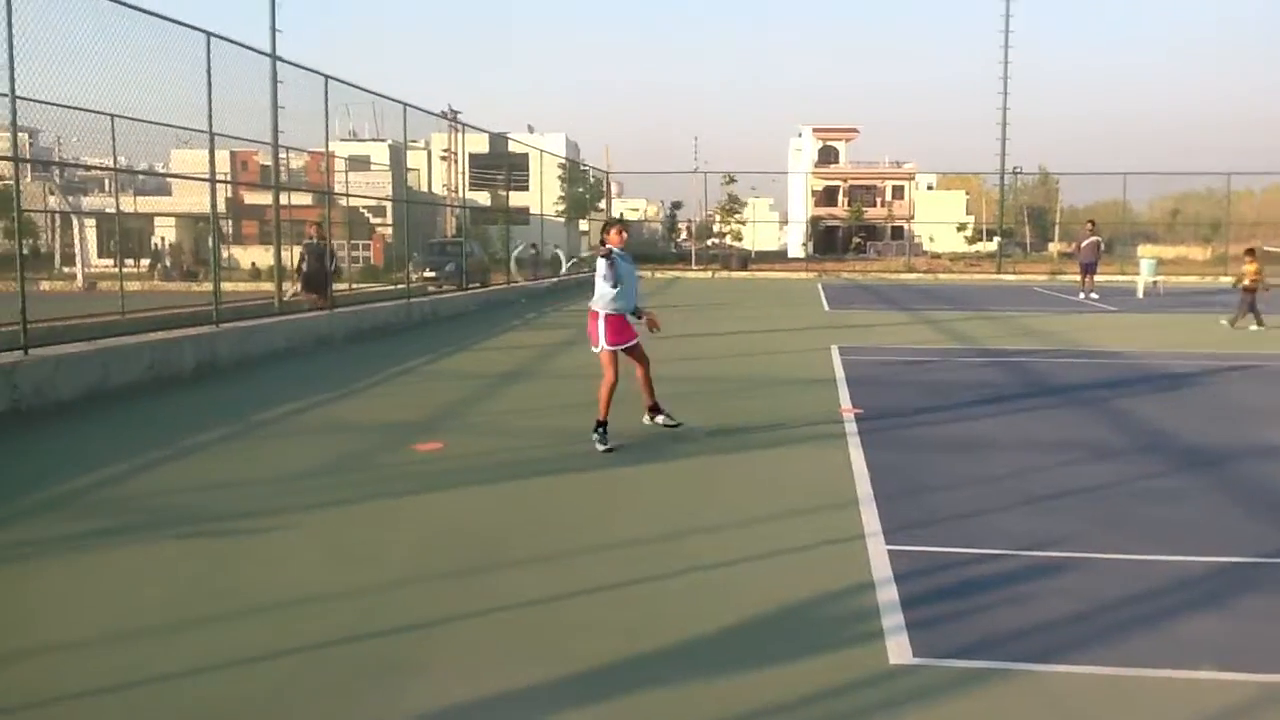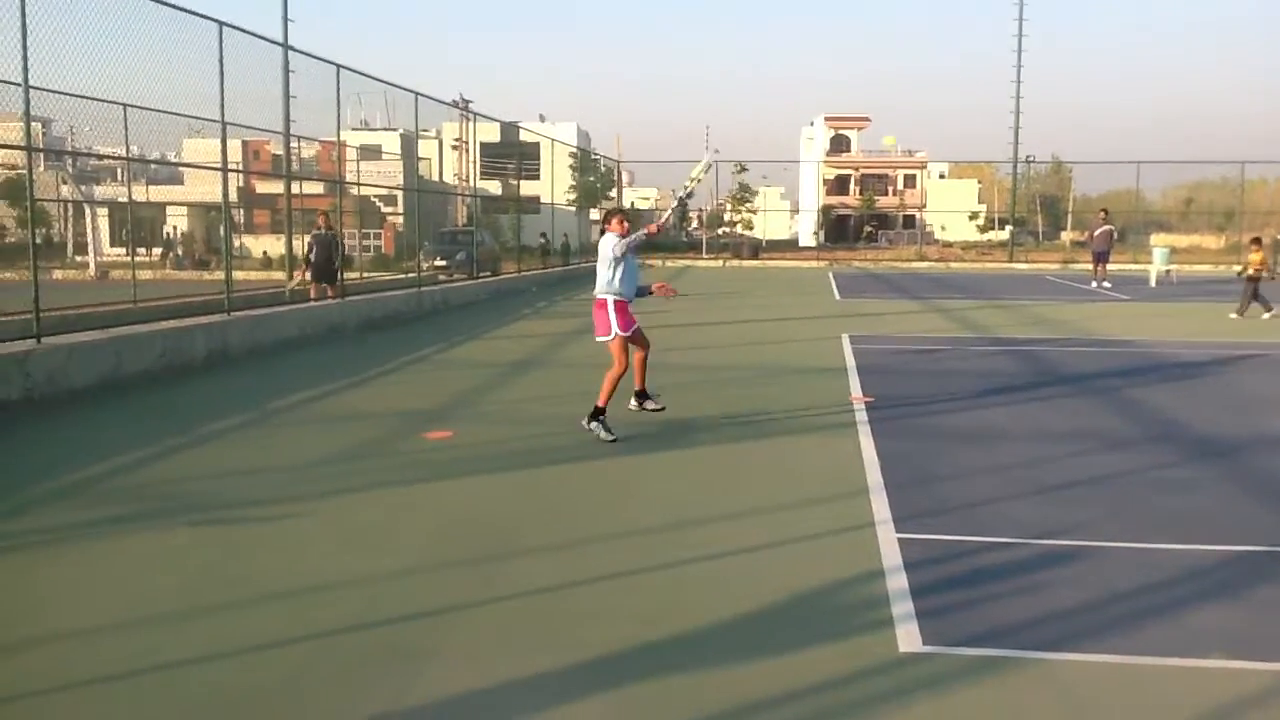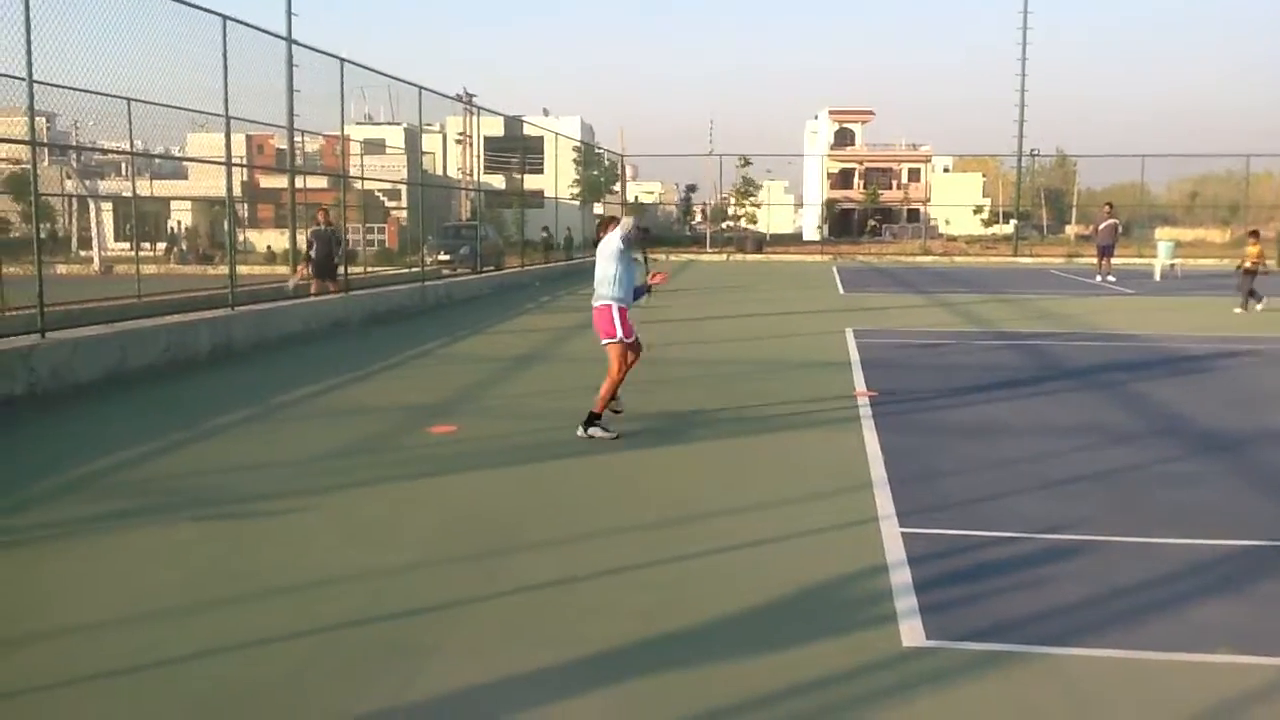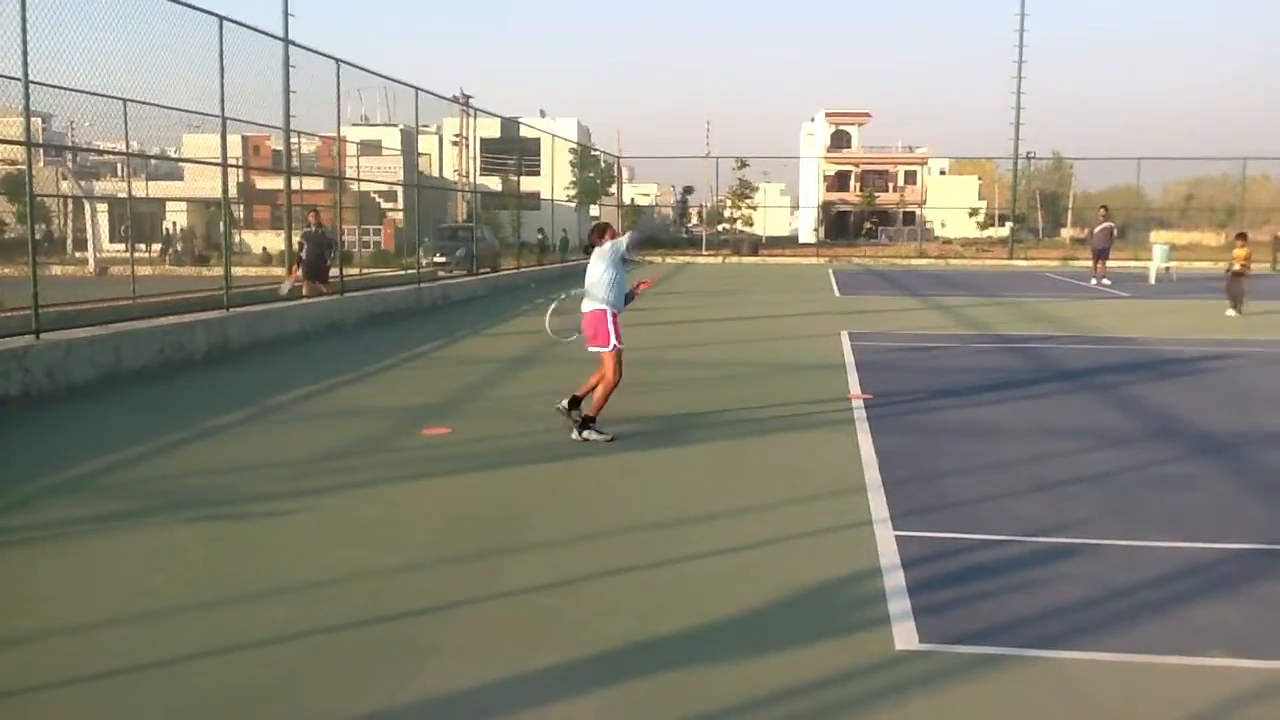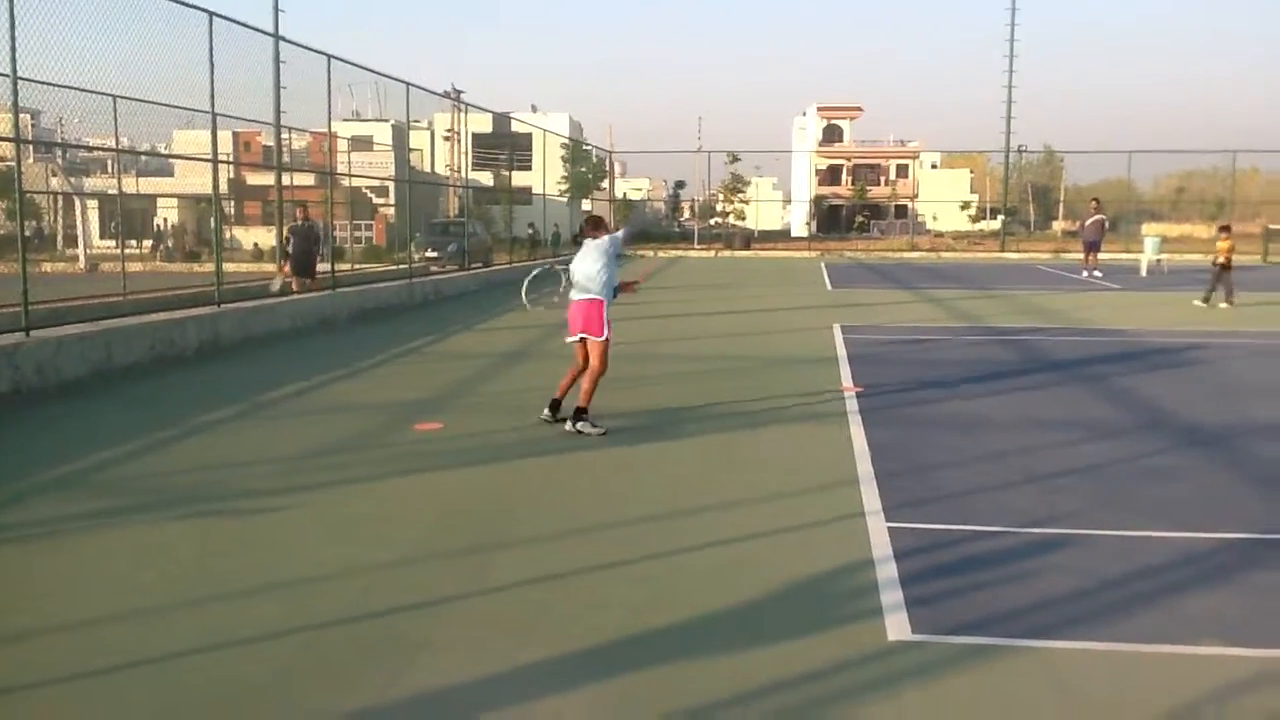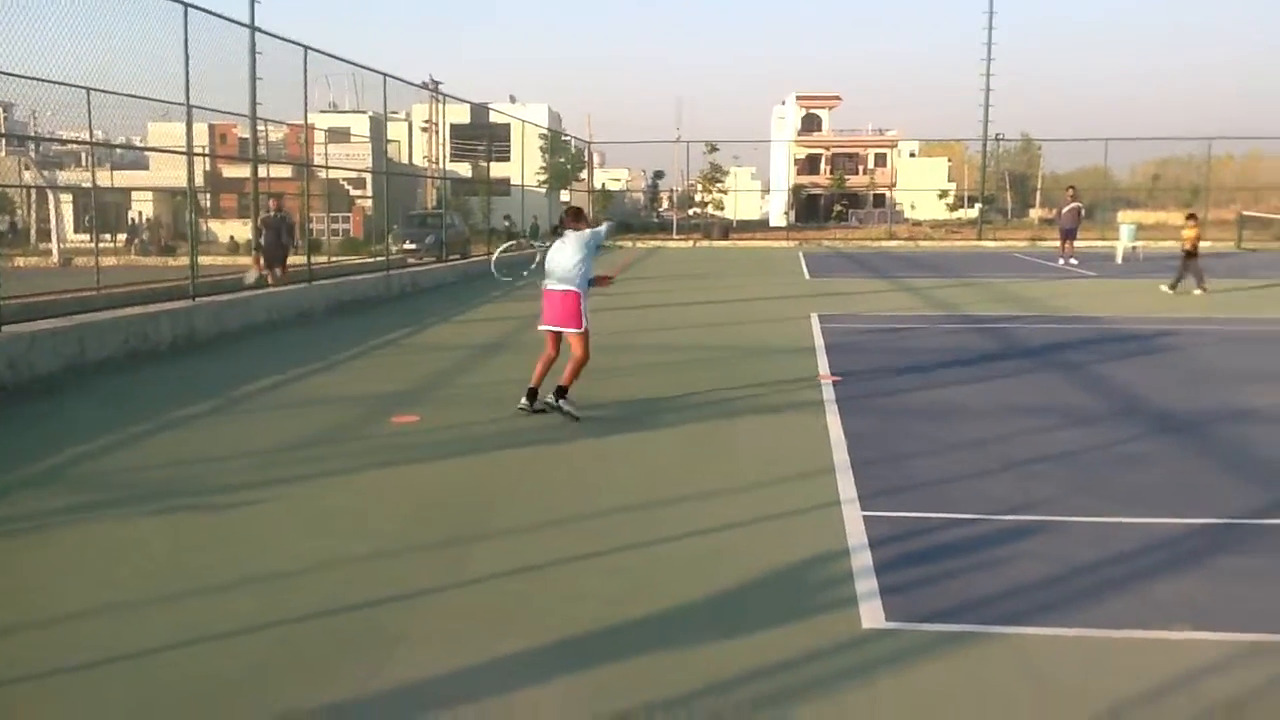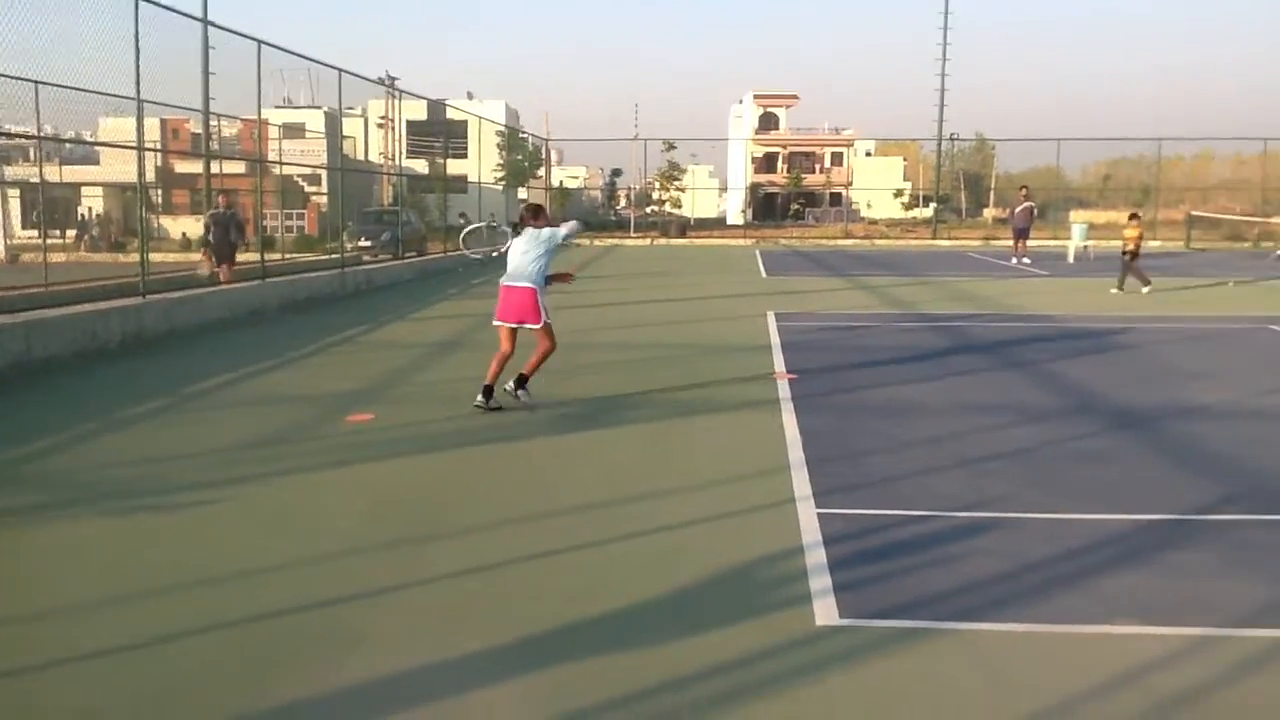
dt=0.1s
person 1, frame 1
left shoulder: (626, 262)
right shoulder: (606, 257)
right elbow: (611, 281)
left wrist: (643, 314)
right wrist: (604, 257)
left hip: (620, 318)
right hip: (604, 318)
left knee: (643, 362)
right knee: (611, 375)
left ankle: (653, 411)
right ankle: (601, 427)
person 1, frame 2
left shoulder: (627, 253)
right shoulder: (607, 242)
right elbow: (619, 249)
left wrist: (651, 289)
right wrist: (645, 232)
left hip: (620, 306)
right hip: (609, 306)
left knee: (643, 345)
right knee: (620, 364)
left ankle: (640, 397)
right ankle: (596, 417)
person 1, frame 3
left shoulder: (619, 257)
right shoulder: (607, 245)
left elbow: (630, 295)
right elbow: (627, 224)
left wrist: (648, 283)
right wrist: (627, 223)
left hip: (613, 310)
right hip: (610, 311)
left knee: (636, 350)
right knee: (617, 370)
left ankle: (609, 396)
right ankle: (590, 423)
person 1, frame 4
left shoulder: (601, 264)
right shoulder: (609, 249)
right elbow: (631, 237)
left wrist: (633, 291)
right wrist: (615, 239)
left hip: (594, 316)
right hip: (602, 317)
left knee: (608, 369)
right knee: (613, 376)
left ankle: (573, 402)
right ankle: (585, 426)
person 1, frame 5
left shoulder: (578, 258)
right shoulder: (606, 244)
right elbow: (624, 233)
left wrist: (618, 288)
left hip: (577, 306)
right hip: (594, 306)
left knee: (582, 363)
right knee: (598, 366)
left ankle: (553, 408)
right ankle: (578, 418)
person 1, frame 6
left shoulder: (554, 248)
right shoulder: (586, 237)
right elbow: (608, 227)
left wrist: (593, 281)
left hip: (550, 296)
right hip: (570, 298)
left knee: (551, 352)
right knee: (581, 354)
left ankle: (529, 398)
right ankle: (559, 394)
person 1, frame 7
left shoulder: (515, 244)
right shoulder: (546, 235)
right elbow: (575, 226)
left wrist: (554, 278)
right wrist: (560, 228)
left hip: (507, 291)
right hip: (528, 294)
left knee: (505, 349)
right knee: (548, 345)
left ankle: (485, 394)
right ankle: (519, 382)
